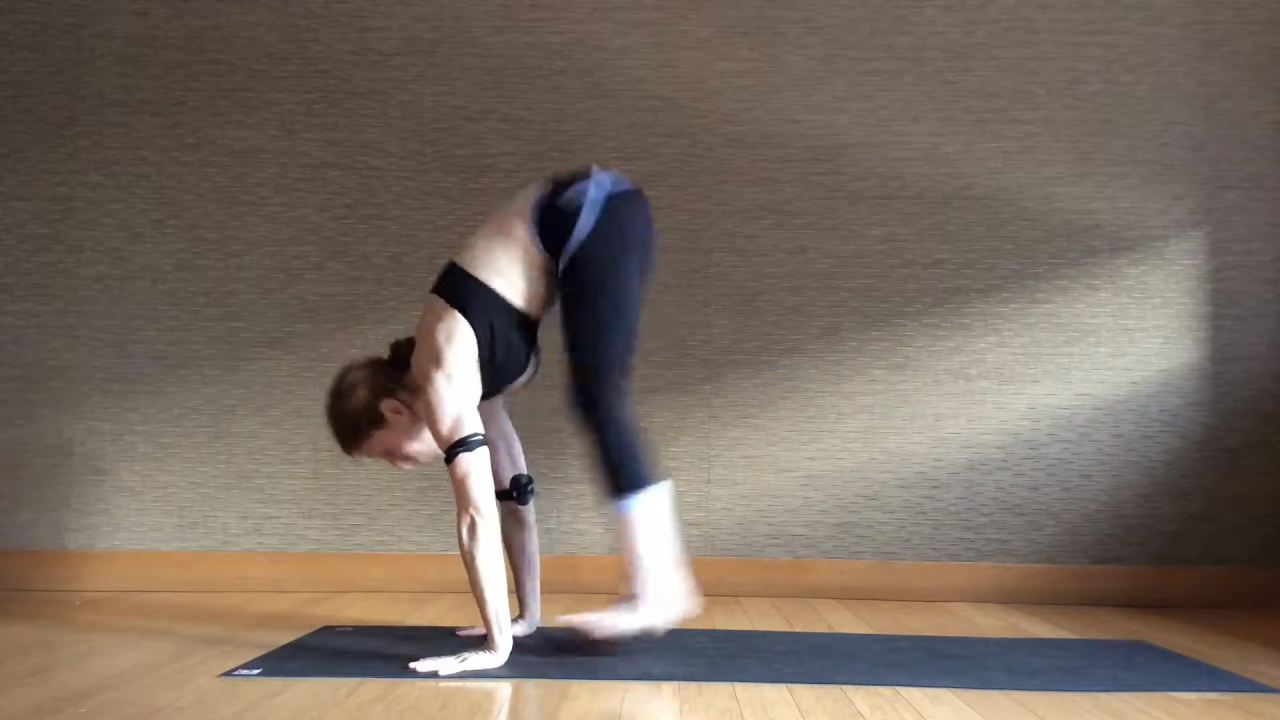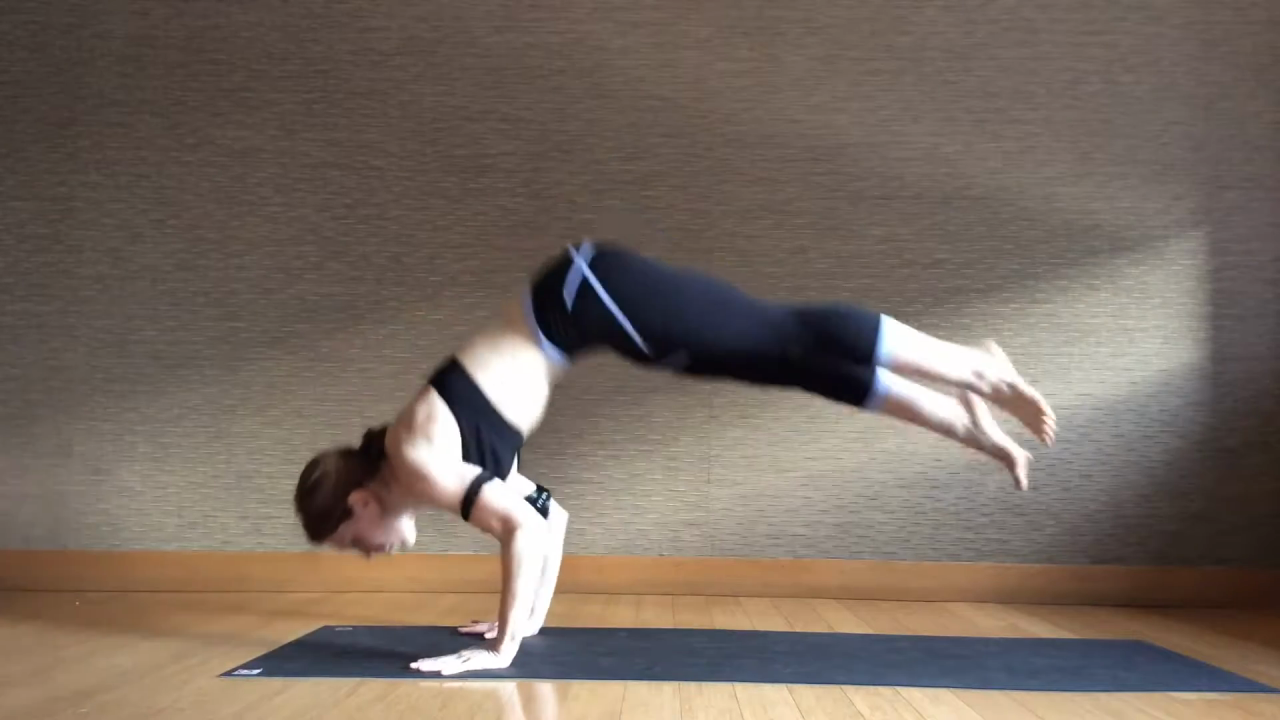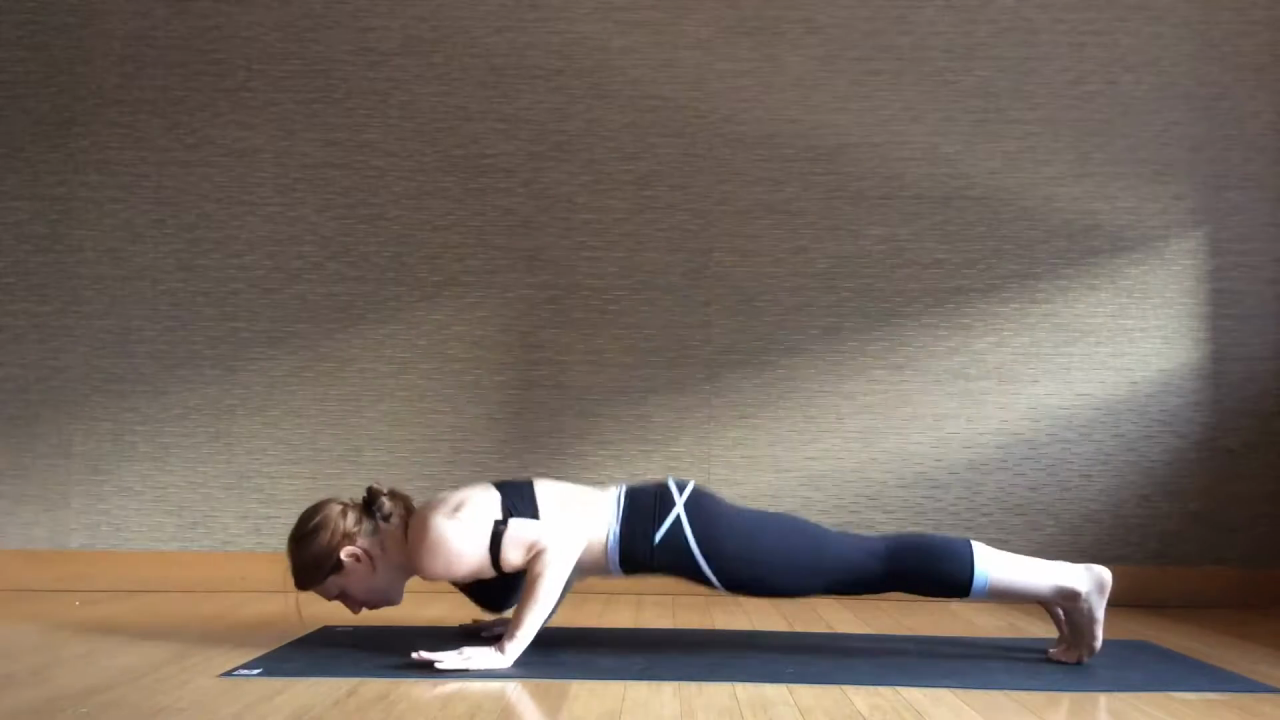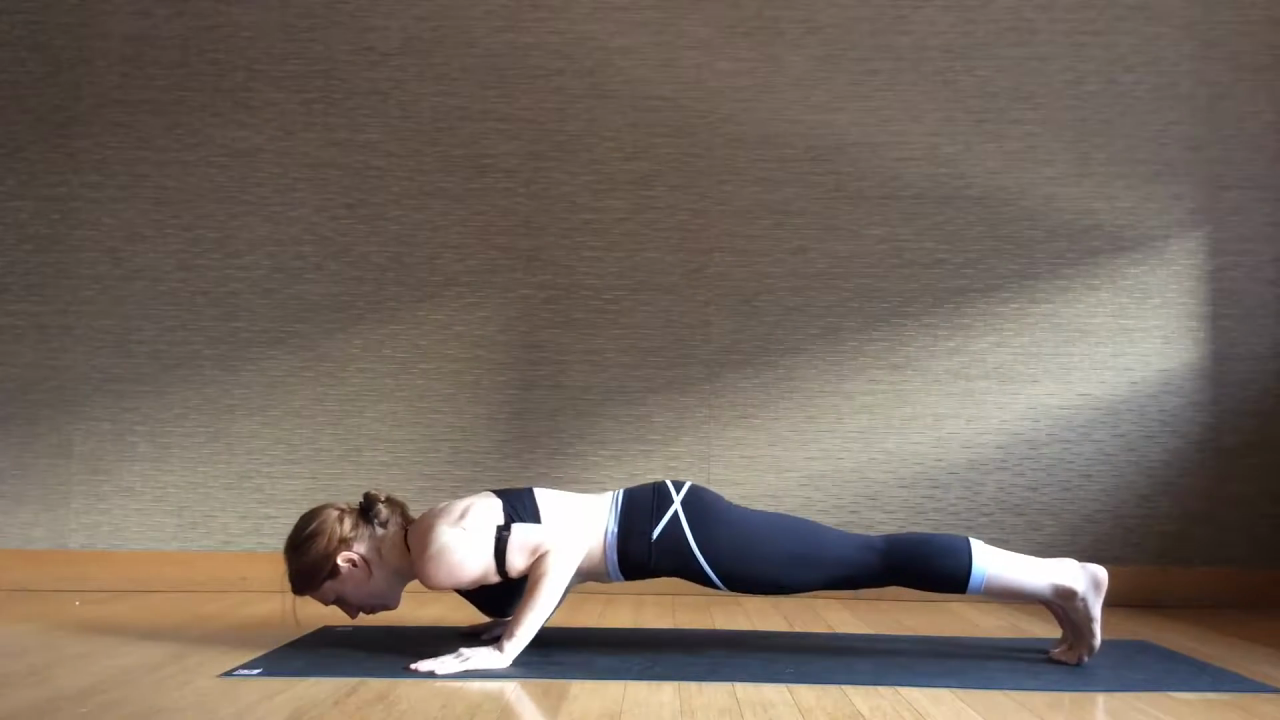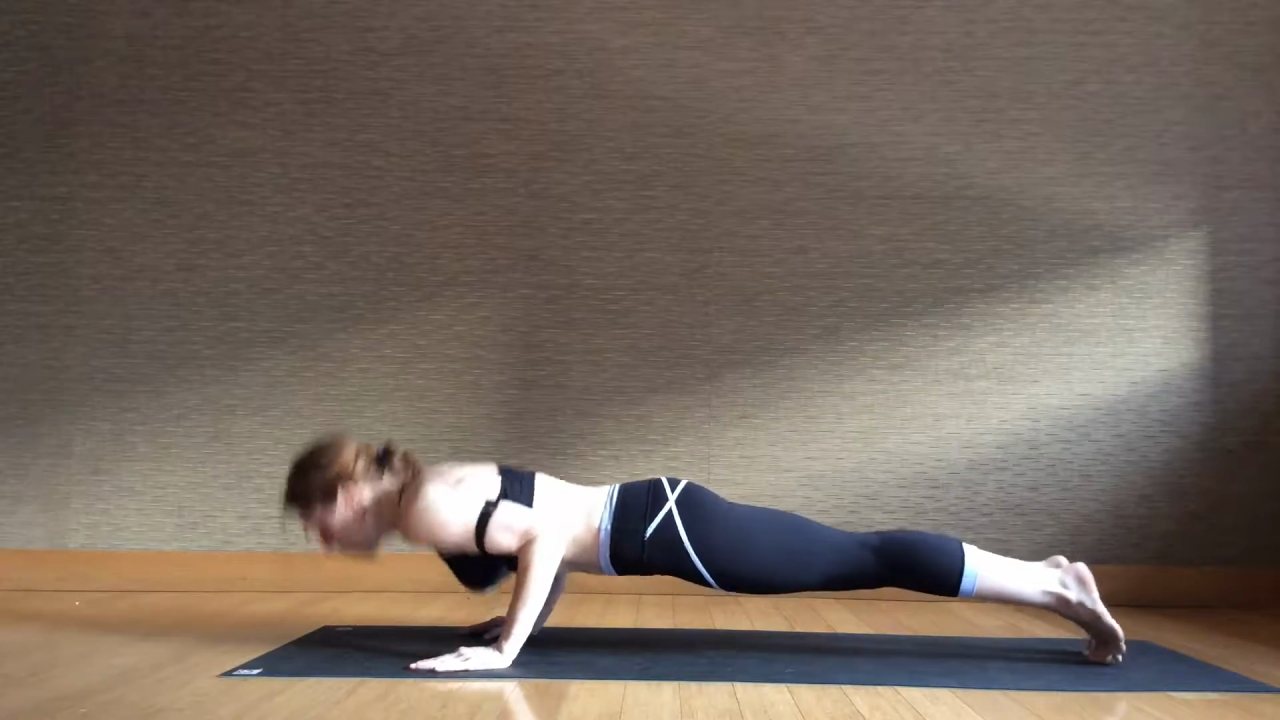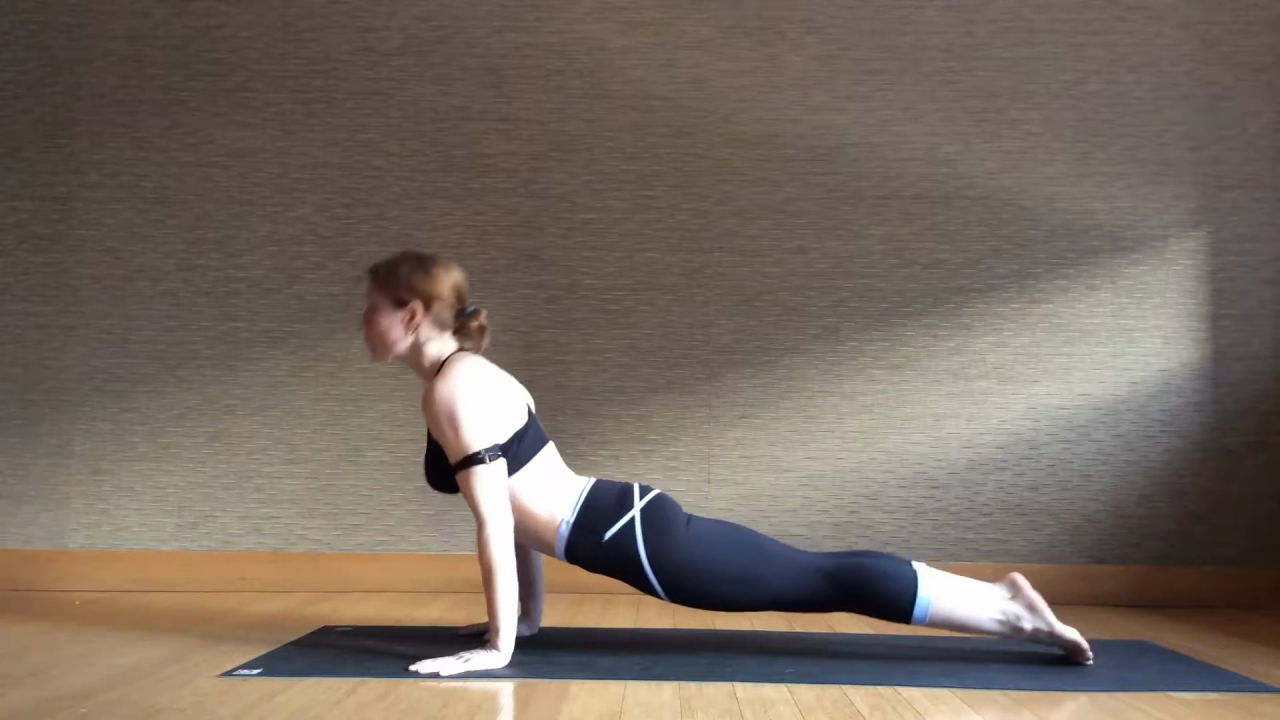
dt=0.4s
person 1, frame 1
left shoulder: (443, 386)
right shoulder: (460, 387)
left elbow: (479, 514)
right elbow: (515, 493)
left wrist: (498, 644)
right wrist: (529, 614)
left hip: (595, 215)
left knee: (598, 401)
right knee: (597, 399)
left ankle: (654, 593)
right ankle: (661, 585)
person 1, frame 2
left shoulder: (415, 464)
right shoulder: (432, 451)
left elbow: (528, 526)
right elbow: (544, 515)
left wrist: (503, 642)
right wrist: (529, 618)
left hip: (583, 295)
right hip: (584, 300)
left knee: (785, 338)
right knee: (789, 359)
left ankle: (971, 369)
right ankle: (967, 417)
person 1, frame 3
left shoulder: (434, 547)
right shoulder: (440, 520)
left elbow: (552, 549)
left wrist: (507, 648)
right wrist: (518, 617)
left hip: (670, 532)
right hip: (664, 519)
left knee: (871, 564)
right knee: (863, 562)
left ankle: (1065, 580)
right ankle: (1060, 579)
person 1, frame 4
left shoulder: (435, 558)
right shoulder: (435, 529)
left elbow: (555, 551)
left wrist: (505, 648)
right wrist: (515, 614)
left hip: (673, 531)
right hip: (664, 517)
left knee: (868, 560)
right knee: (862, 561)
left ankle: (1062, 581)
right ankle: (1062, 577)
person 1, frame 5
left shoulder: (420, 508)
right shoulder: (433, 483)
left elbow: (539, 537)
left wrist: (501, 645)
right wrist: (516, 615)
left hip: (668, 533)
right hip: (661, 519)
left knee: (866, 558)
right knee: (861, 558)
left ankle: (1048, 583)
right ankle: (1050, 580)
person 1, frame 6
left shoulder: (450, 388)
right shoulder: (471, 372)
left elbow: (492, 519)
right elbow: (511, 503)
left wrist: (499, 645)
right wrist: (525, 615)
left hip: (631, 538)
right hip: (629, 522)
left knee: (822, 582)
right knee: (818, 579)
left ankle: (1008, 614)
right ankle: (1001, 601)
